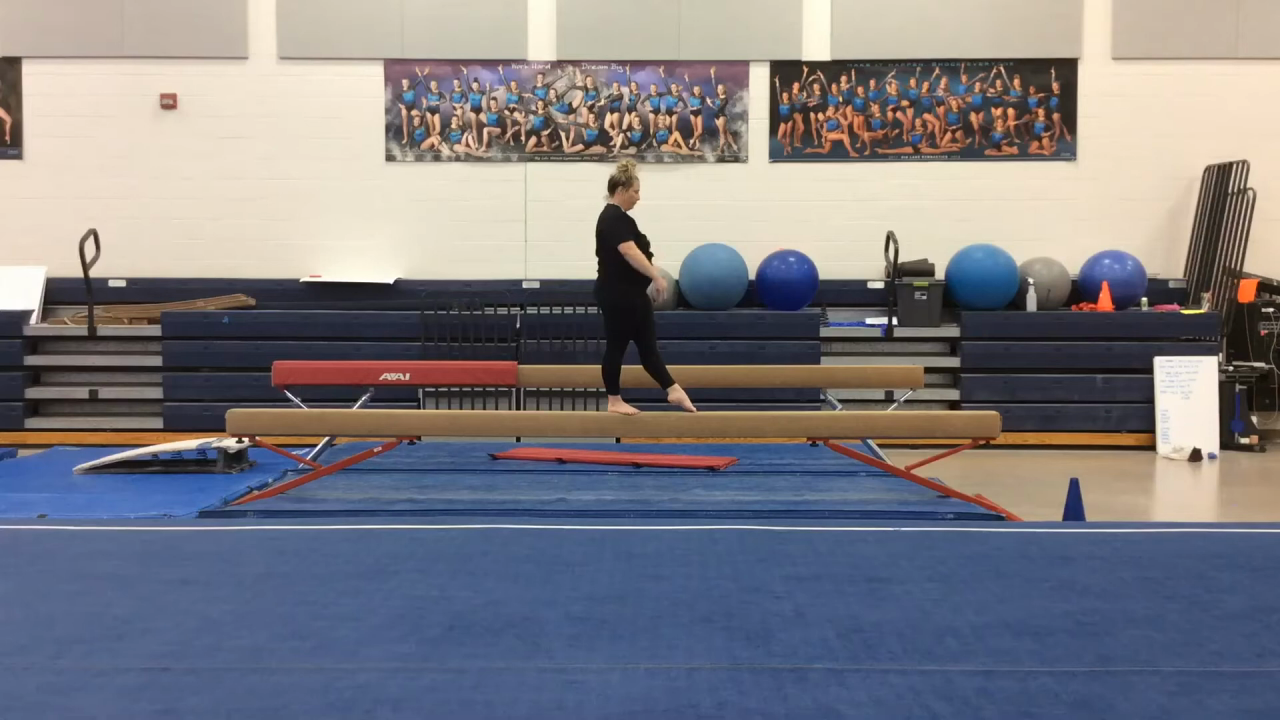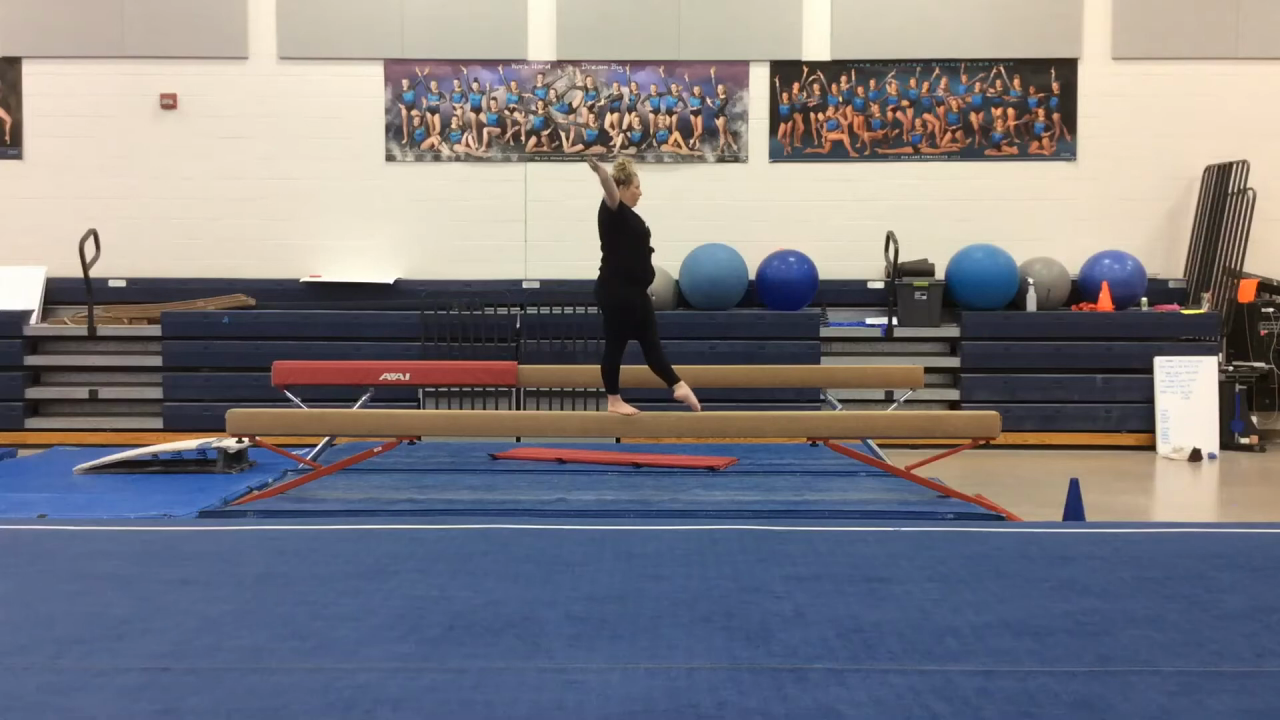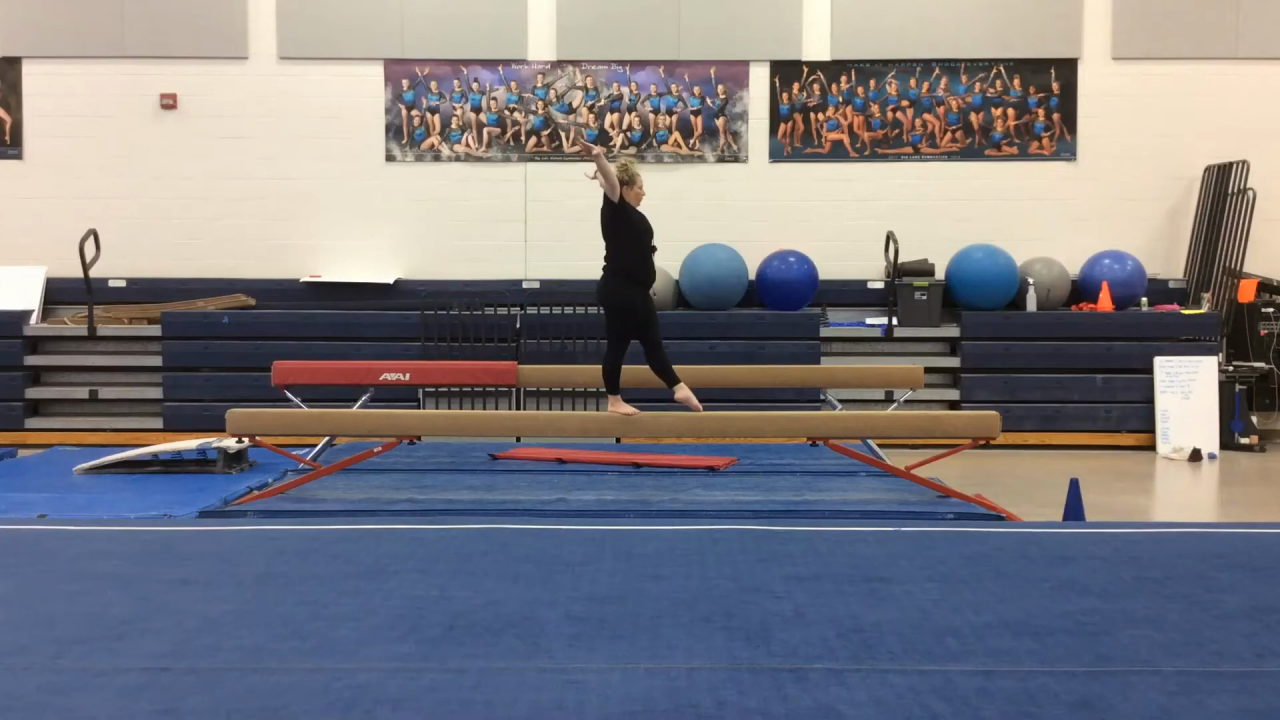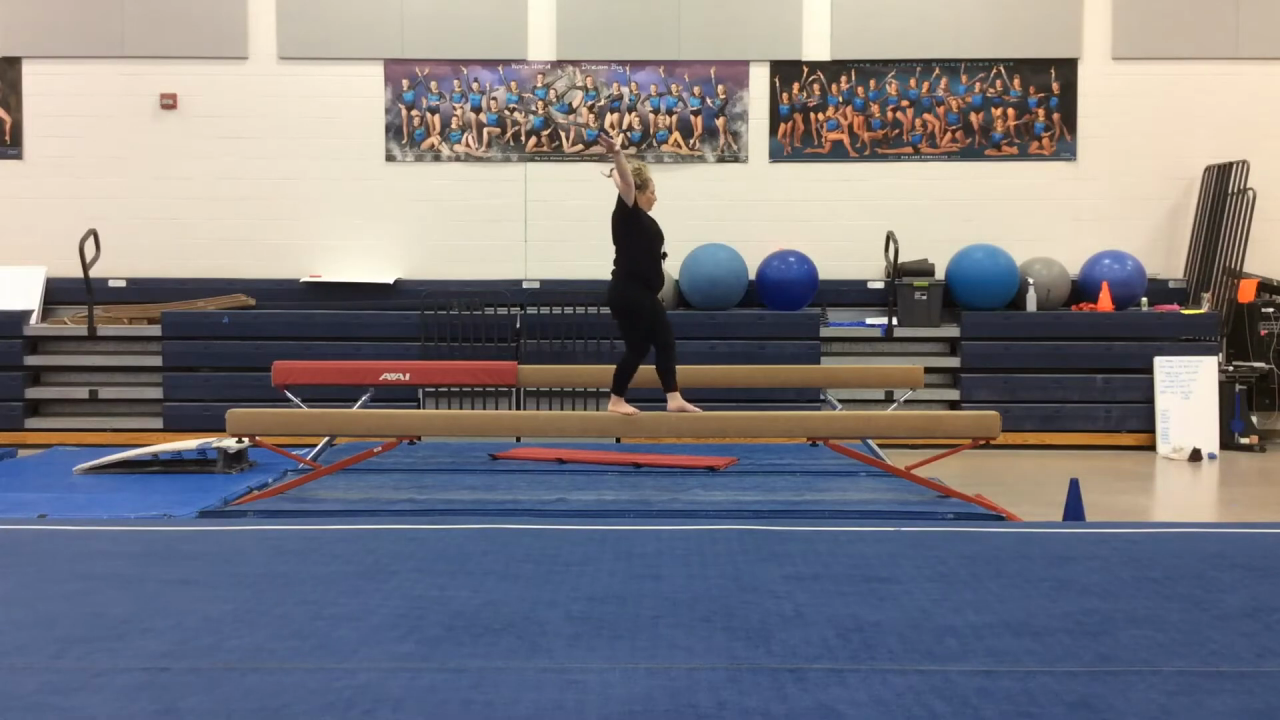
dt=0.4s
person 1, frame 1
left shoulder: (619, 217)
right shoulder: (612, 218)
left elbow: (635, 251)
right elbow: (629, 252)
left wrist: (652, 276)
right wrist: (656, 276)
left hip: (632, 294)
right hip: (616, 295)
left knee: (648, 345)
right knee: (617, 346)
left ankle: (673, 391)
right ankle: (614, 401)
person 1, frame 2
left shoulder: (626, 211)
right shoulder: (612, 209)
right elbow: (610, 191)
right wrist: (601, 170)
left hip: (635, 291)
right hip: (616, 292)
left knee: (651, 342)
right knee: (616, 345)
left ankle: (679, 387)
right ankle: (614, 400)
person 1, frame 3
left shoulder: (628, 212)
right shoulder: (615, 210)
left elbow: (610, 182)
right elbow: (611, 184)
left wrist: (601, 173)
right wrist: (598, 158)
left hip: (637, 292)
right hip: (618, 290)
left knee: (653, 342)
right knee: (617, 345)
left ankle: (680, 389)
right ankle: (614, 401)
person 1, frame 4
left shoulder: (639, 218)
right shoulder: (627, 214)
left elbow: (626, 185)
right elbow: (627, 185)
left wrist: (616, 171)
right wrist: (618, 154)
left hip: (644, 295)
right hip: (628, 294)
left knee: (665, 343)
right knee: (638, 348)
left ankle: (674, 400)
right ankle: (616, 400)
